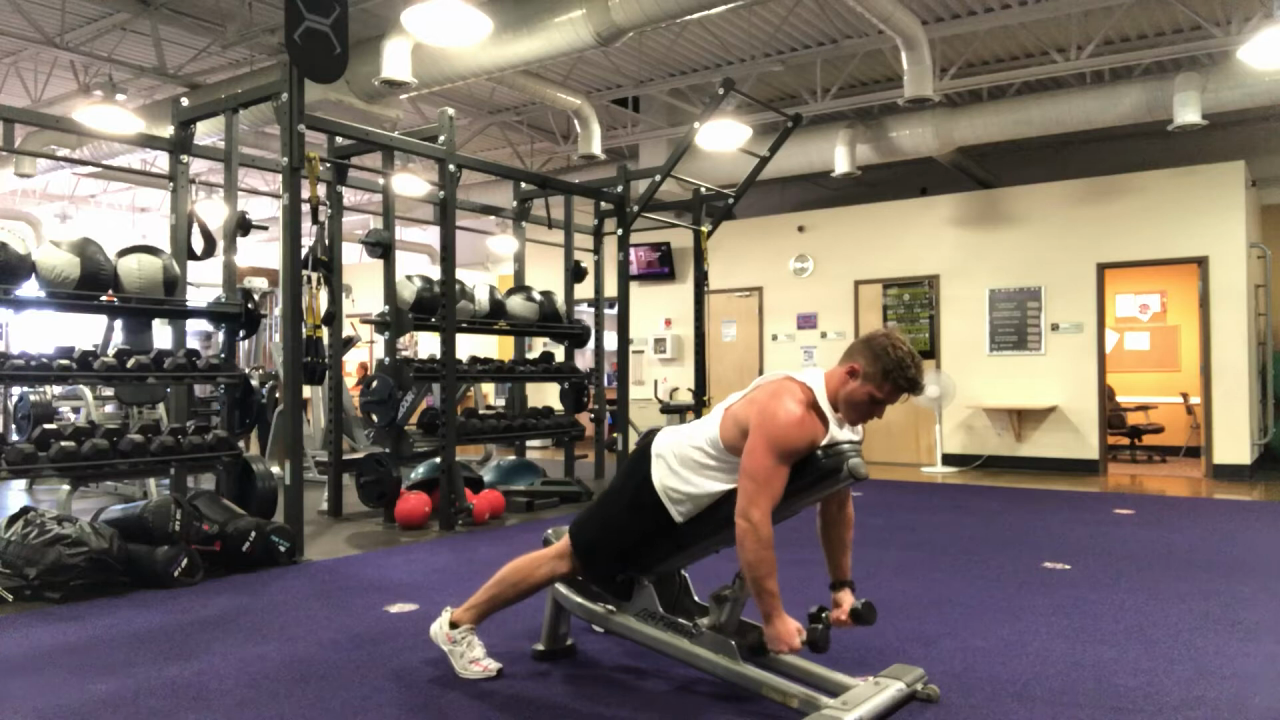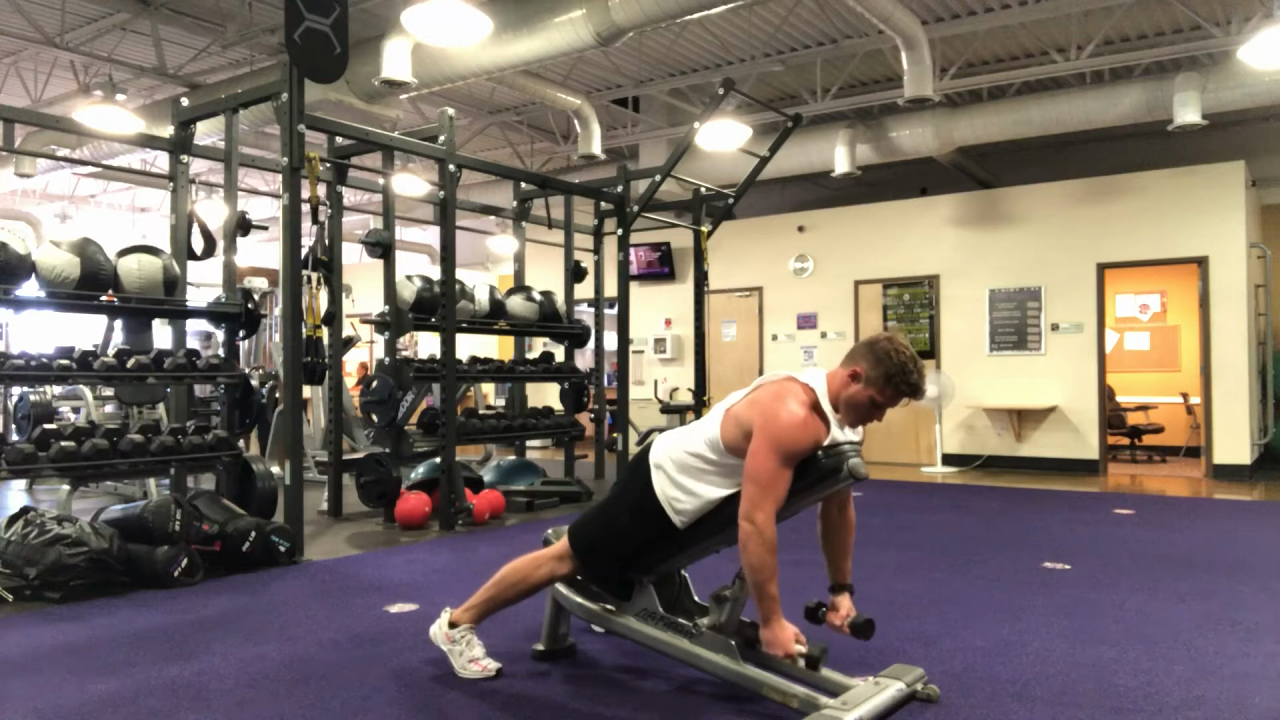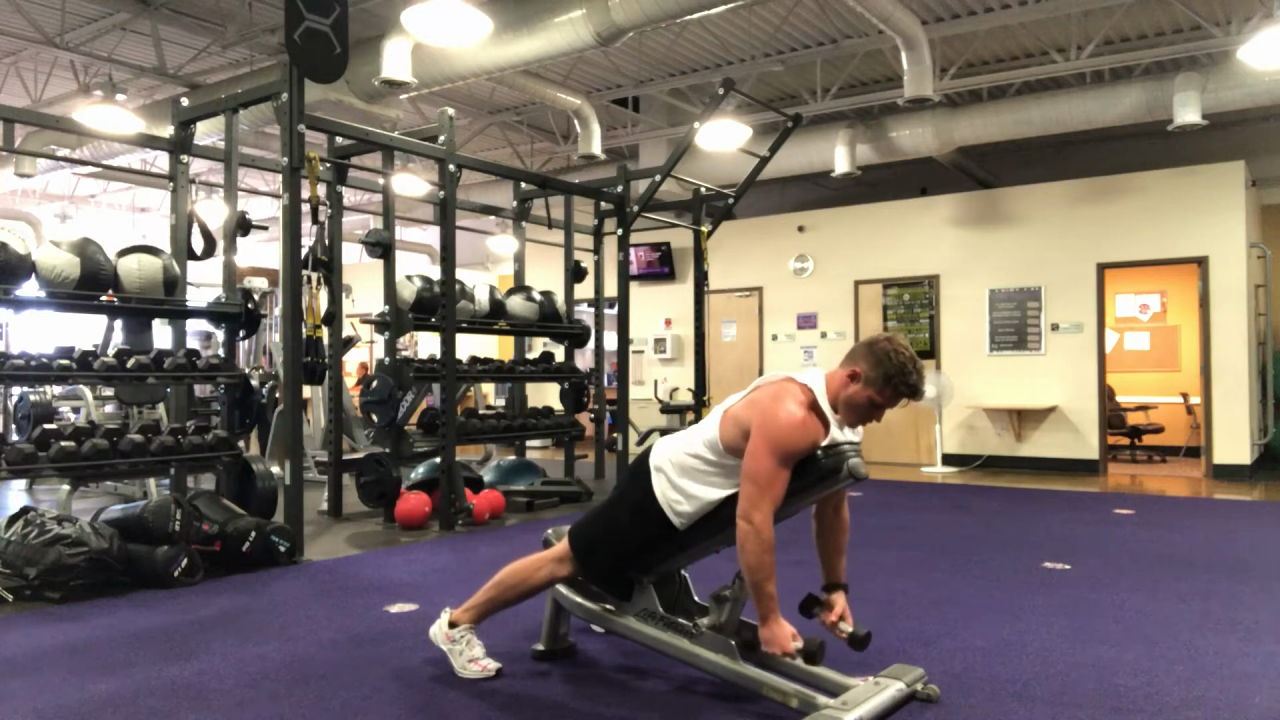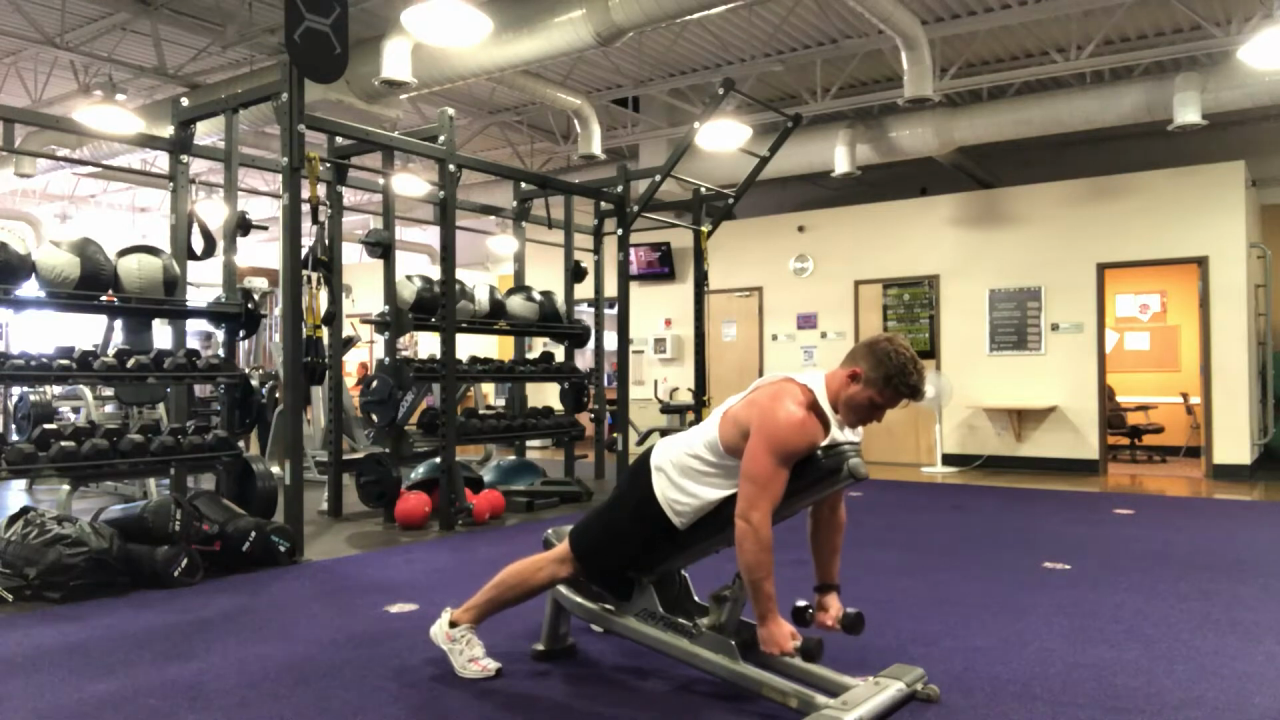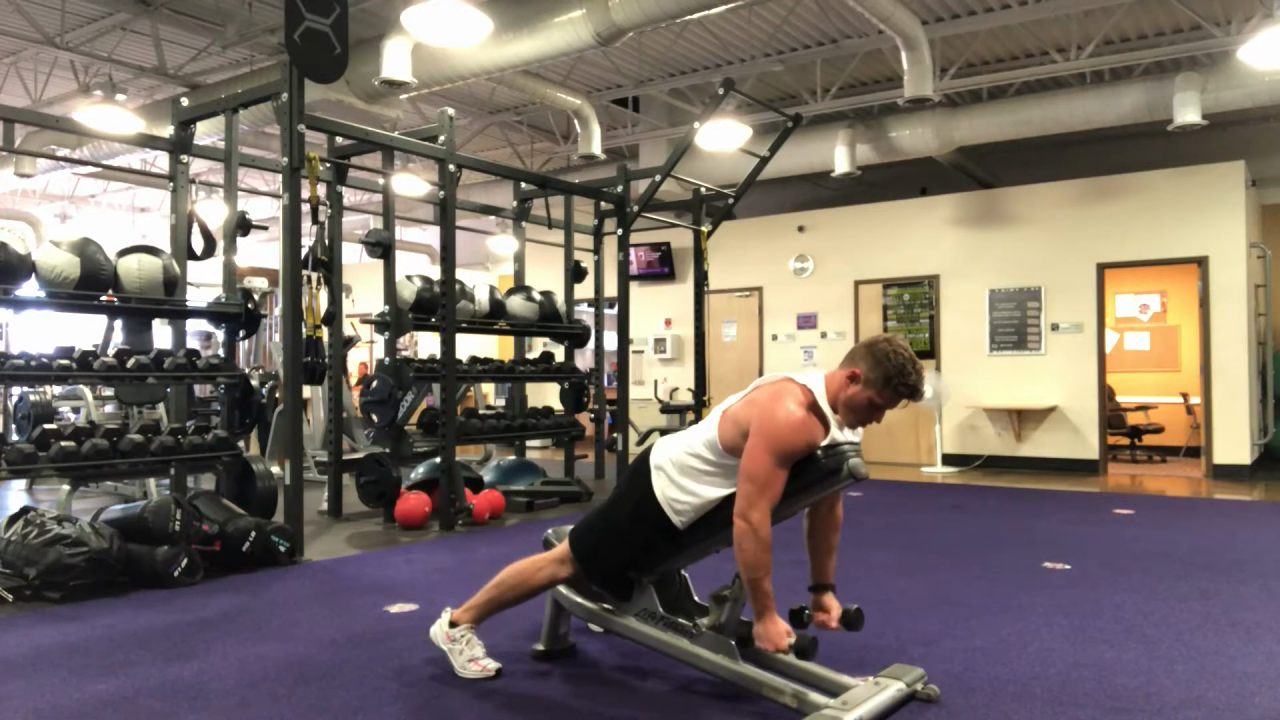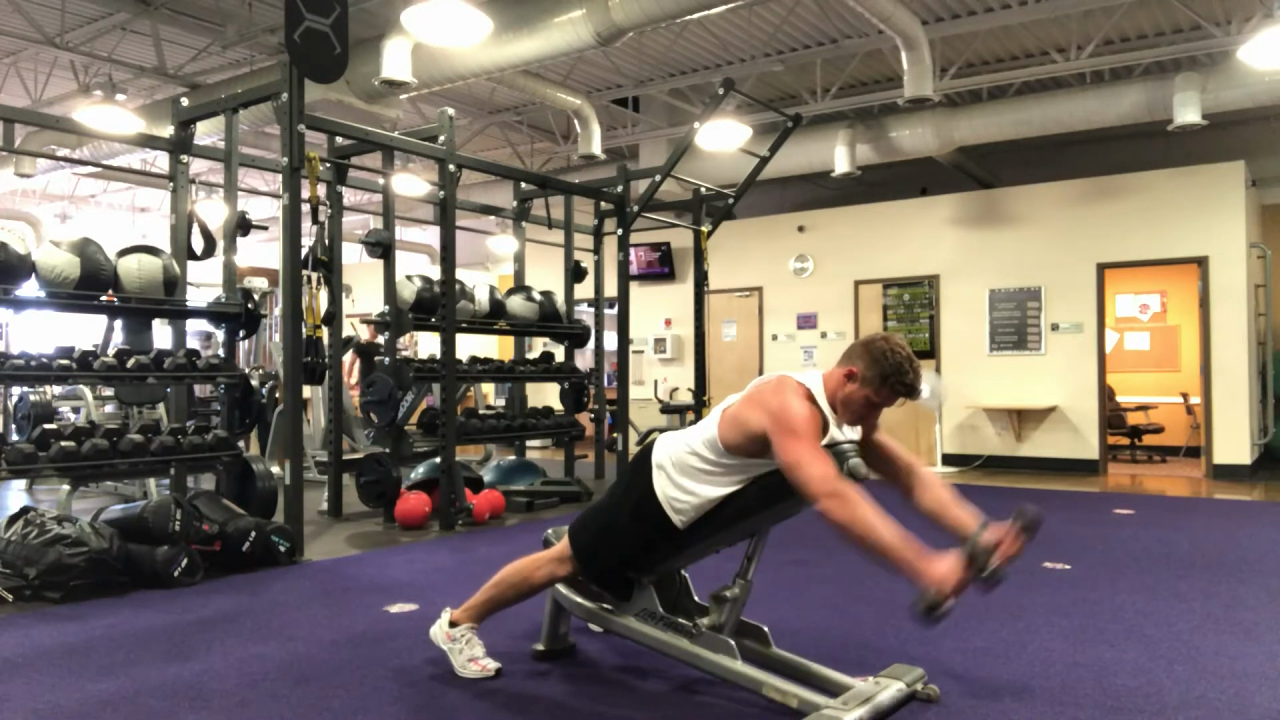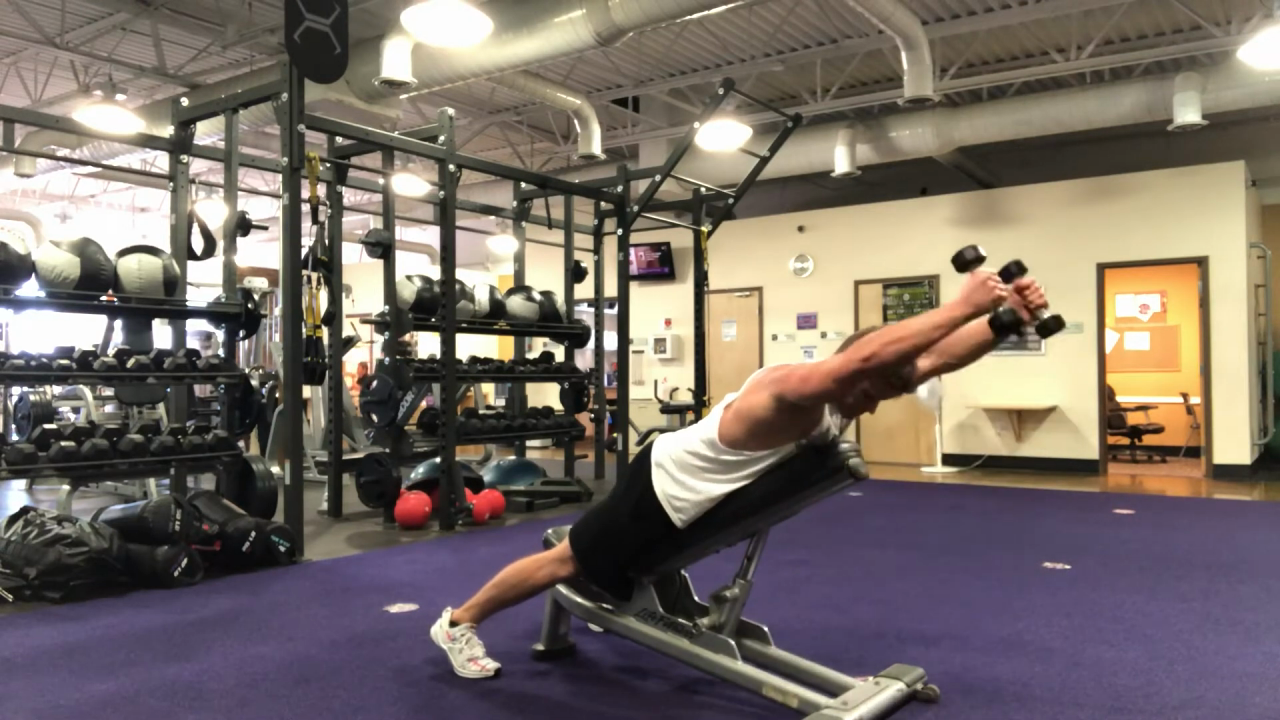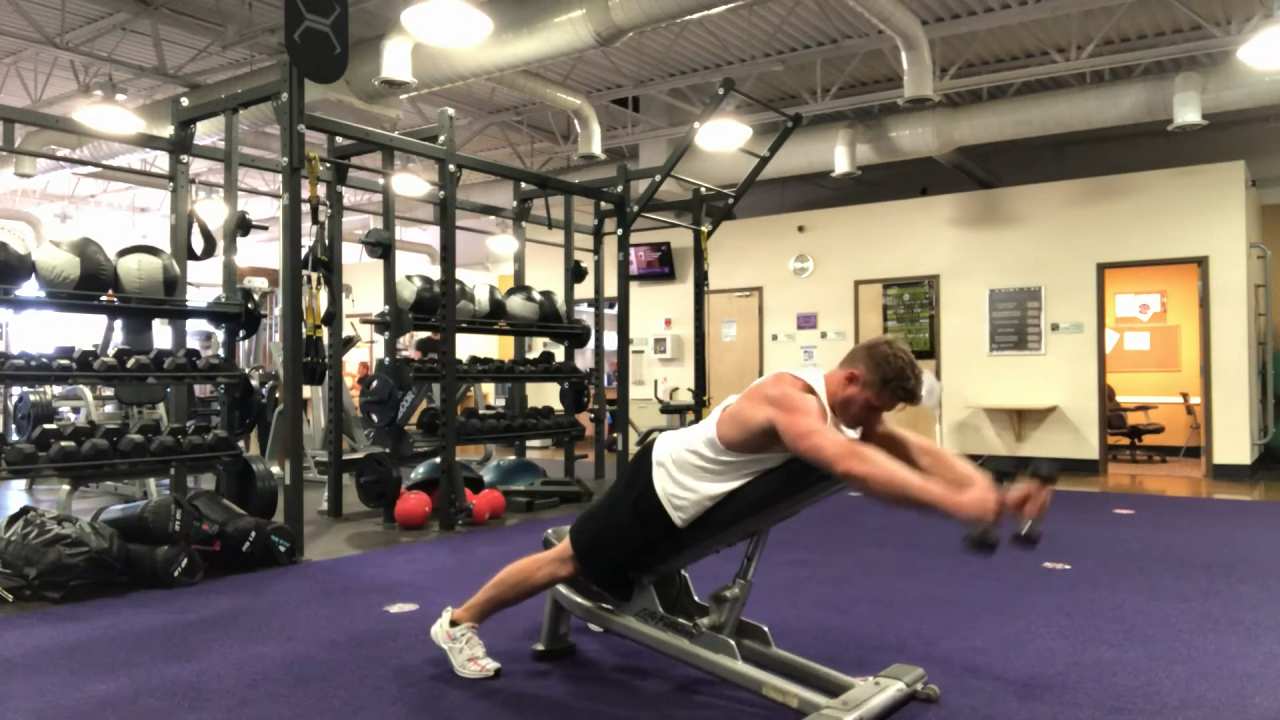
dt=0.5s
person 1, frame 1
left shoulder: (844, 416)
right shoulder: (790, 414)
left elbow: (836, 505)
right elbow: (750, 518)
left wrist: (842, 585)
right wrist: (774, 616)
left hip: (693, 491)
right hip: (662, 483)
right knee: (571, 554)
right ankle: (458, 624)
person 1, frame 2
left shoulder: (843, 413)
right shoulder: (792, 416)
left elbow: (837, 508)
right elbow: (755, 521)
left wrist: (841, 589)
right wrist: (772, 621)
left hip: (693, 492)
right hip: (664, 486)
right knee: (570, 556)
right ankle: (457, 622)
person 1, frame 3
left shoulder: (841, 415)
right shoulder: (790, 416)
left elbow: (832, 507)
right elbow: (752, 520)
left wrist: (835, 588)
right wrist: (769, 620)
left hip: (693, 497)
right hip: (663, 490)
right knee: (569, 559)
right ankle: (457, 624)
person 1, frame 4
left shoulder: (840, 415)
right shoulder: (790, 415)
left elbow: (829, 508)
right elbow: (751, 519)
left wrist: (828, 589)
right wrist: (768, 619)
left hip: (690, 500)
right hip: (662, 493)
right knee: (569, 559)
right ankle: (458, 623)
person 1, frame 5
left shoulder: (839, 415)
right shoulder: (789, 416)
left elbow: (826, 508)
right elbow: (749, 518)
left wrist: (823, 588)
right wrist: (764, 616)
left hip: (691, 502)
right hip: (662, 491)
right knee: (569, 560)
right ankle: (458, 623)
person 1, frame 6
left shoulder: (848, 410)
right shoulder: (790, 408)
left elbow: (912, 475)
right elbow: (833, 499)
left wrist: (978, 530)
right wrist: (923, 566)
left hip: (698, 503)
right hip: (660, 488)
right knee: (570, 559)
right ankle: (458, 623)
person 1, frame 7
left shoulder: (838, 394)
right shoulder: (792, 388)
left elbow: (930, 360)
right elbow: (868, 355)
right wrist: (964, 305)
left hip: (691, 501)
right hip: (663, 491)
right knee: (568, 560)
right ankle: (458, 623)
person 1, frame 8
left shoulder: (843, 406)
right shoulder: (790, 401)
left elbow: (915, 449)
right elbow: (853, 466)
left wrist: (994, 489)
right wrist: (959, 502)
left hip: (695, 502)
right hip: (662, 487)
left knee: (608, 560)
right knee: (568, 559)
right ankle: (459, 623)
